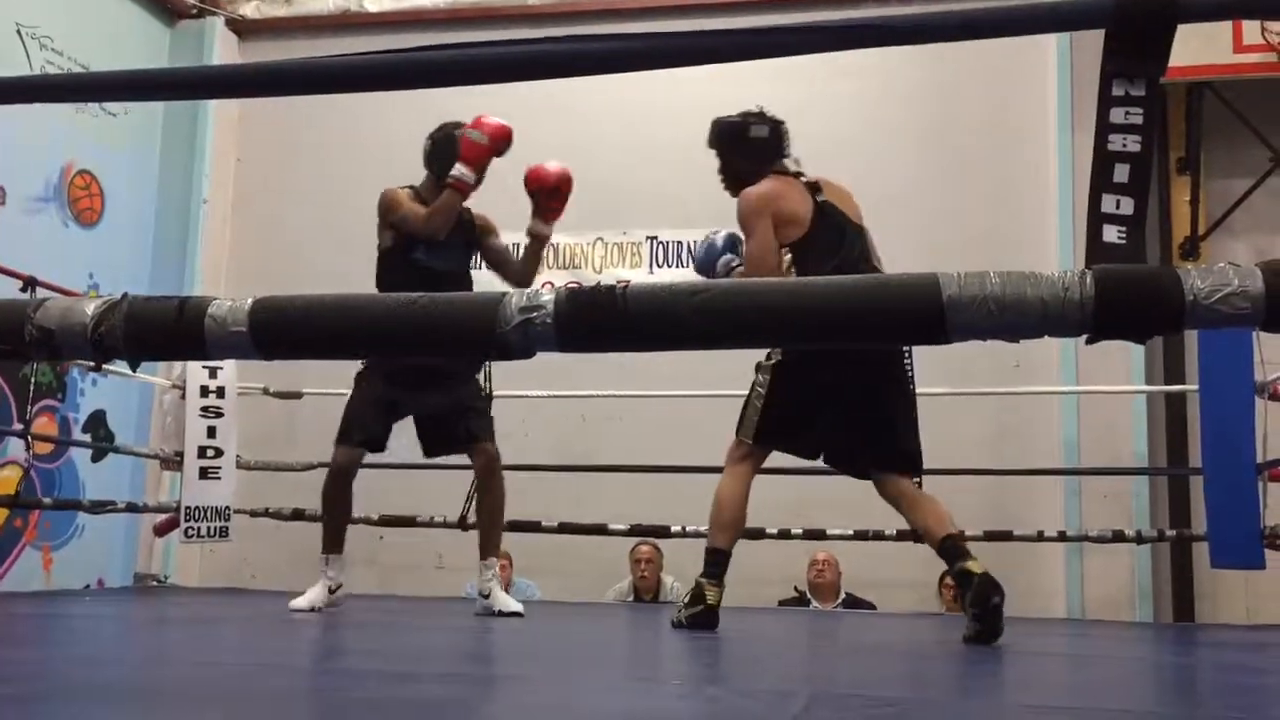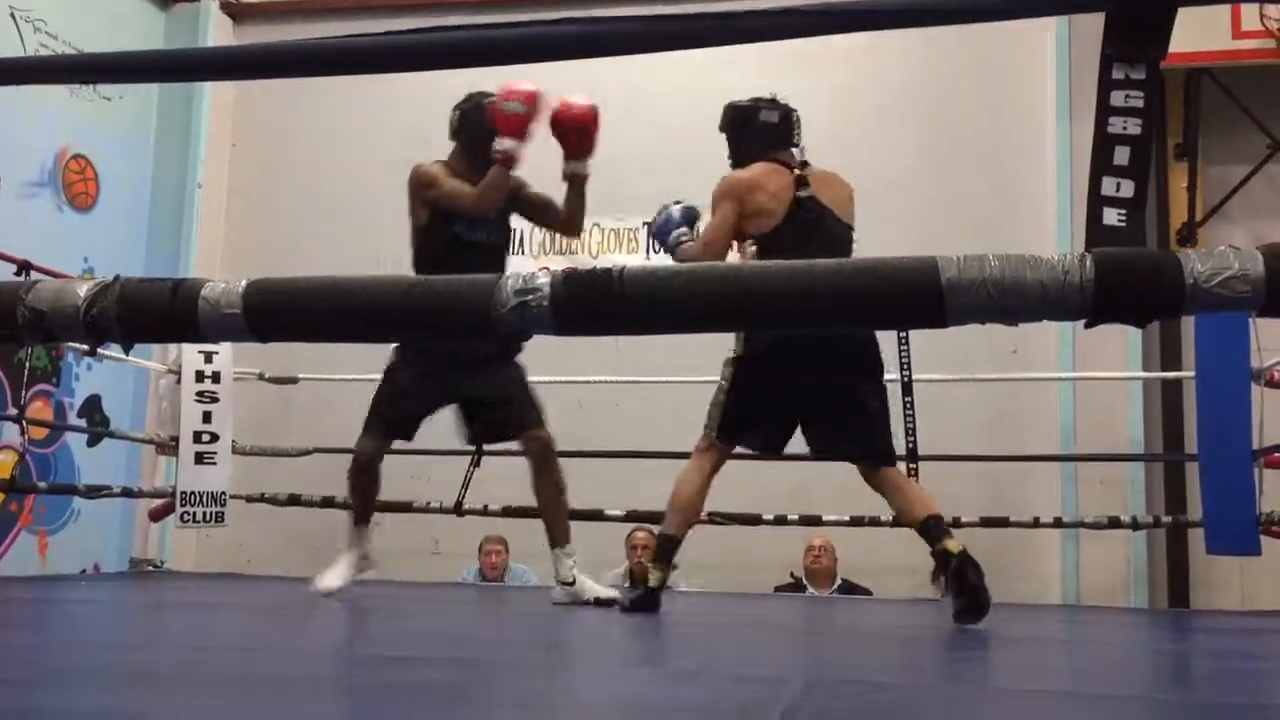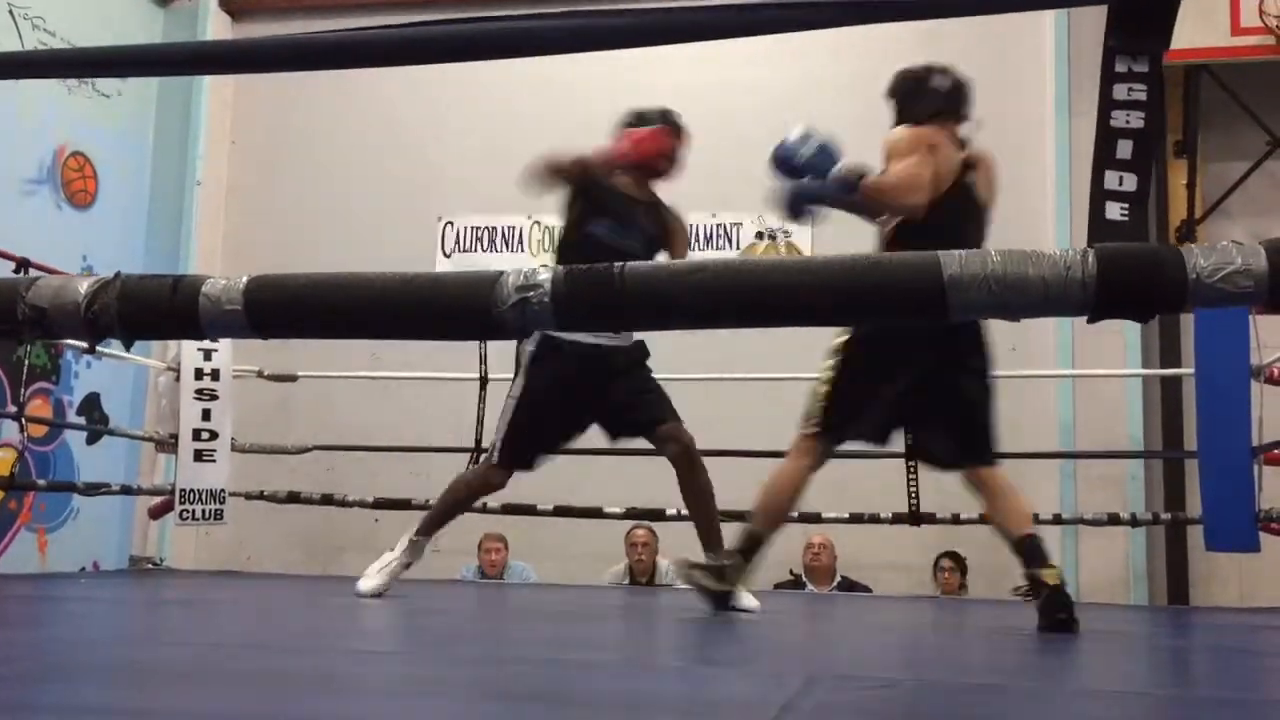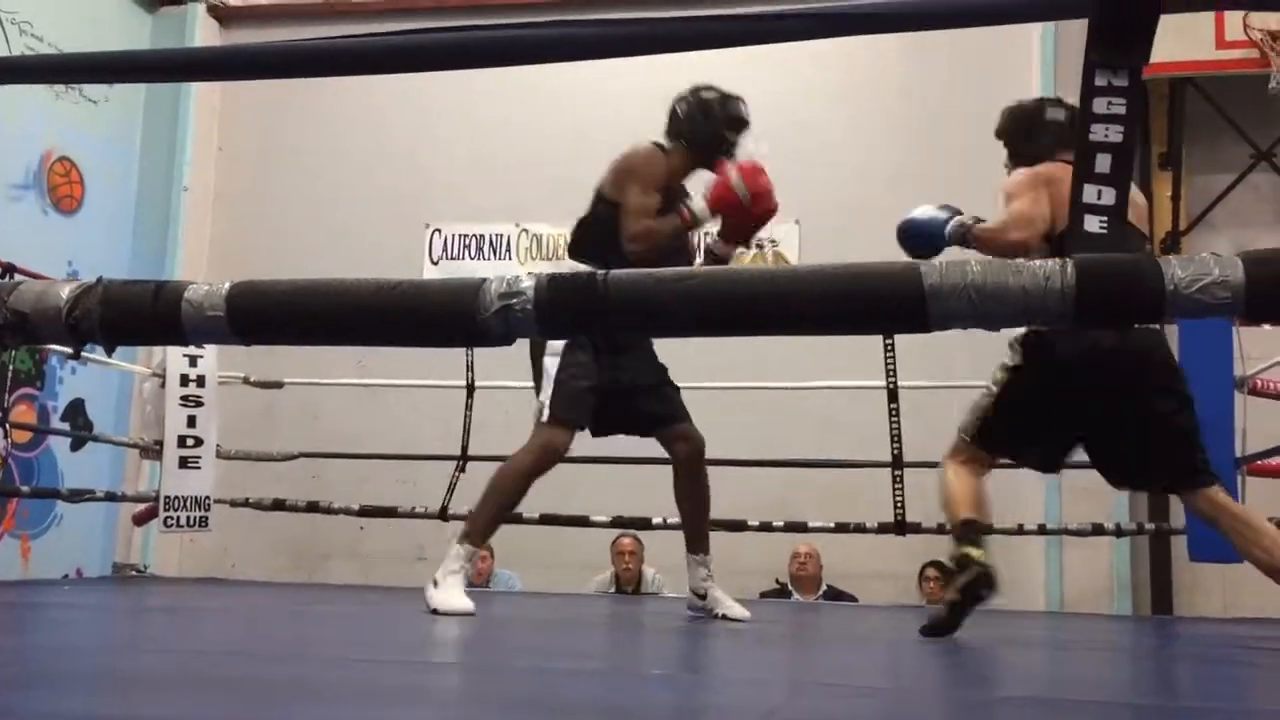
dt=0.4s
person 1, frame 1
left shoulder: (758, 198)
right shoulder: (838, 193)
left elbow: (763, 280)
left wrist: (725, 265)
left hip: (815, 340)
right hip: (878, 338)
left knee: (742, 460)
right knee: (894, 480)
left ankle: (707, 593)
right ankle: (973, 579)
person 1, frame 2
left shoulder: (741, 183)
right shoulder: (839, 186)
left elbow: (705, 262)
left wrist: (677, 237)
left hip: (778, 334)
right hip: (846, 332)
left knee: (708, 454)
right knee: (881, 467)
left ankle: (655, 576)
right ankle: (951, 556)
person 1, frame 3
left shoulder: (913, 138)
right shoulder: (980, 166)
left elbow: (907, 195)
left wrist: (838, 177)
right wrist: (836, 179)
left hip: (895, 316)
right hip: (957, 325)
left knee: (810, 448)
right knee: (980, 469)
left ankle: (733, 566)
right ankle: (1047, 583)
person 1, frame 4
left shoulder: (1033, 179)
right shoulder: (1131, 194)
left elbow: (1017, 237)
left wrist: (954, 228)
left hip: (1067, 345)
right hip: (1142, 350)
left knee: (962, 461)
right knee: (1205, 495)
left ankle: (971, 565)
person 2, frame 1
left shoulder: (475, 223)
right shoulder: (395, 201)
left elbow: (520, 276)
right elbow: (430, 227)
left wrist: (543, 222)
right wrist: (465, 168)
left hip: (451, 361)
right hip: (392, 359)
left knee: (487, 458)
right knee: (343, 461)
left ankle: (489, 583)
right ankle: (330, 579)
person 2, frame 2
left shoulder: (508, 188)
right shoulder: (428, 177)
left elbow: (570, 226)
right elbow: (479, 206)
left wrist: (577, 164)
right wrist: (509, 144)
left hip: (489, 343)
right hip: (430, 341)
left knee: (540, 444)
right knee: (369, 450)
left ankle: (568, 575)
right ankle: (356, 550)
person 2, frame 3
left shoulder: (665, 219)
right shoulder: (599, 182)
right elbow: (547, 171)
right wrist: (610, 160)
left hip: (617, 353)
right hip: (558, 346)
left knee: (681, 447)
right knee: (496, 472)
right ankle: (406, 552)
person 2, frame 4
left shoulder: (680, 197)
right shoulder: (643, 162)
right elbow: (635, 244)
left wrist: (724, 246)
right wrist: (705, 209)
left hip: (625, 330)
left knee: (689, 445)
right knee: (551, 442)
left ankle: (702, 584)
right ankle: (451, 567)
